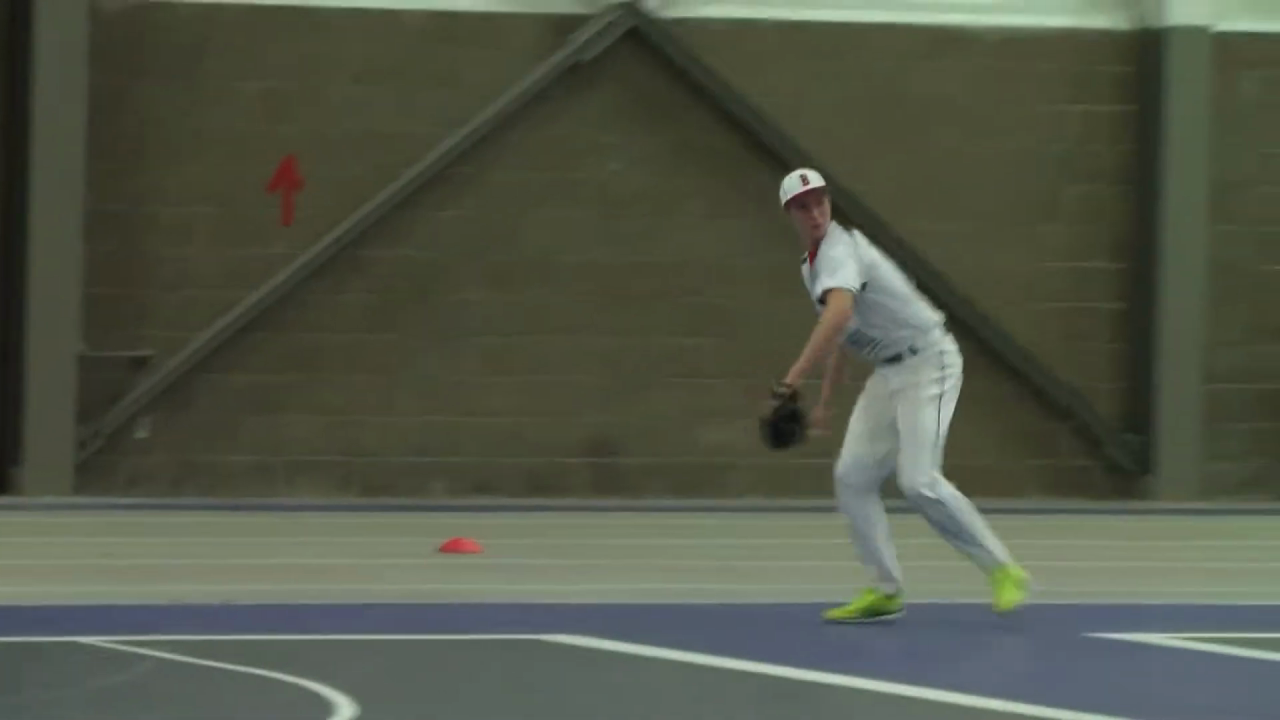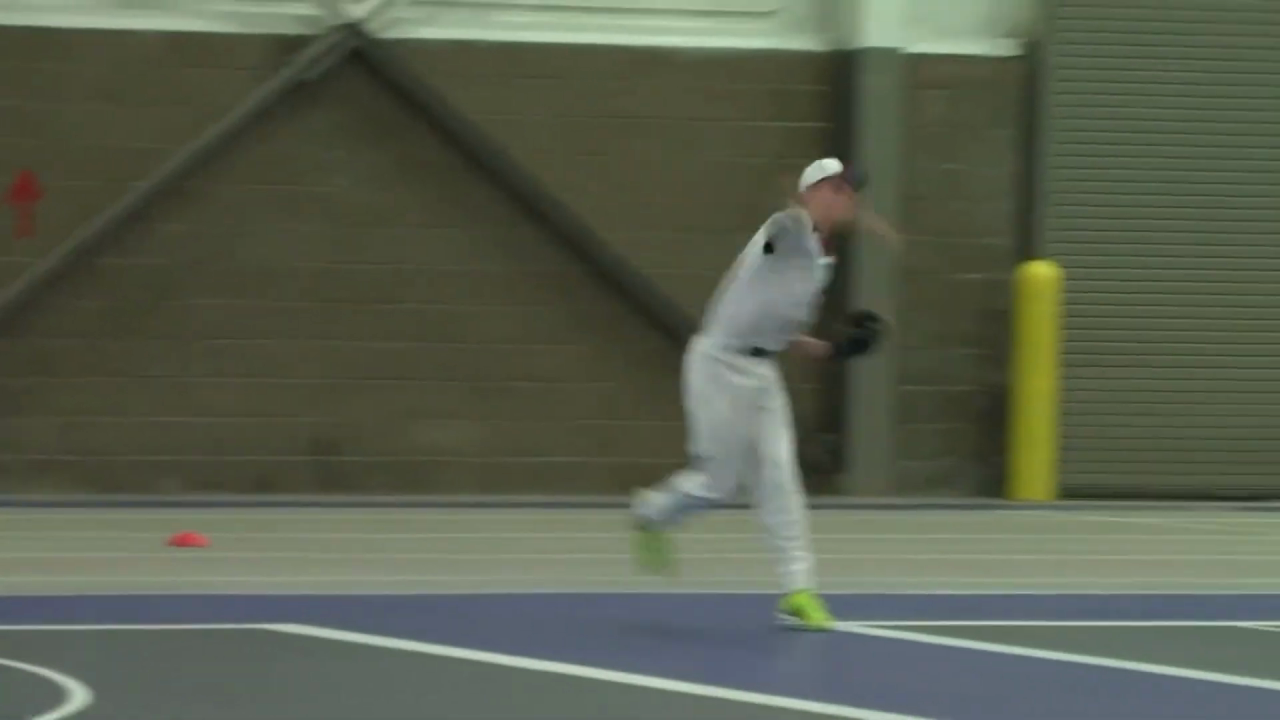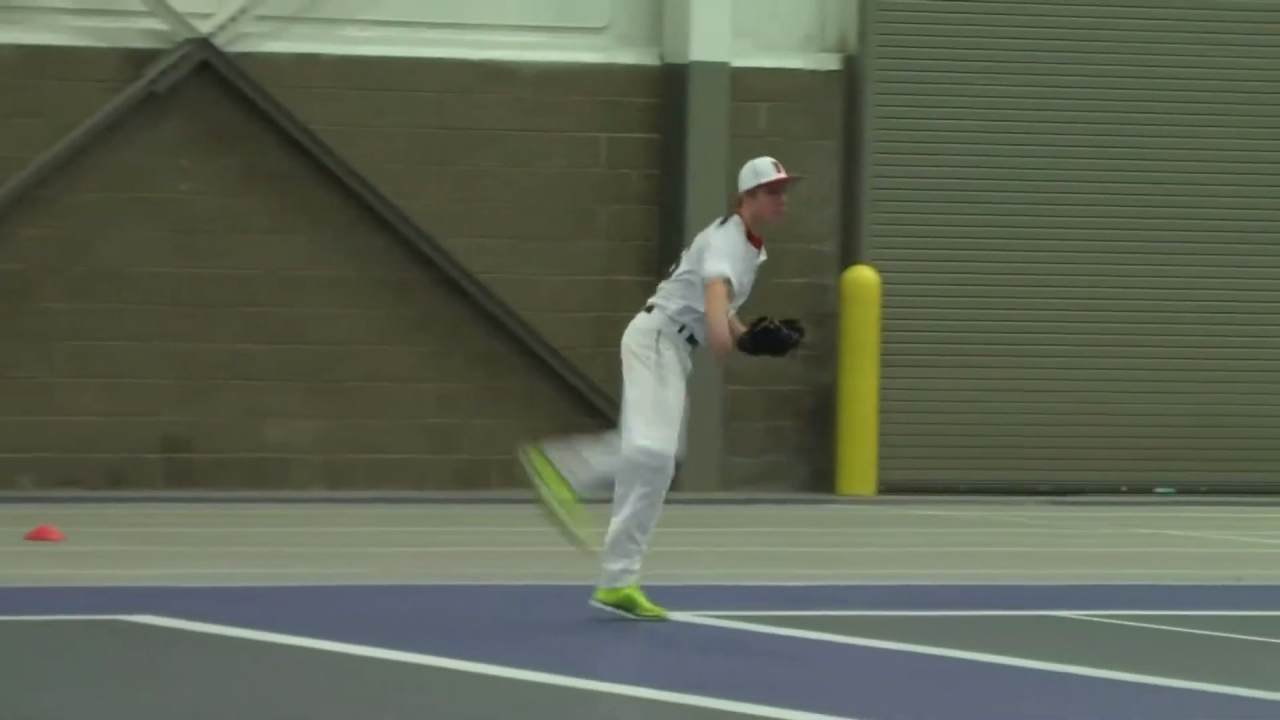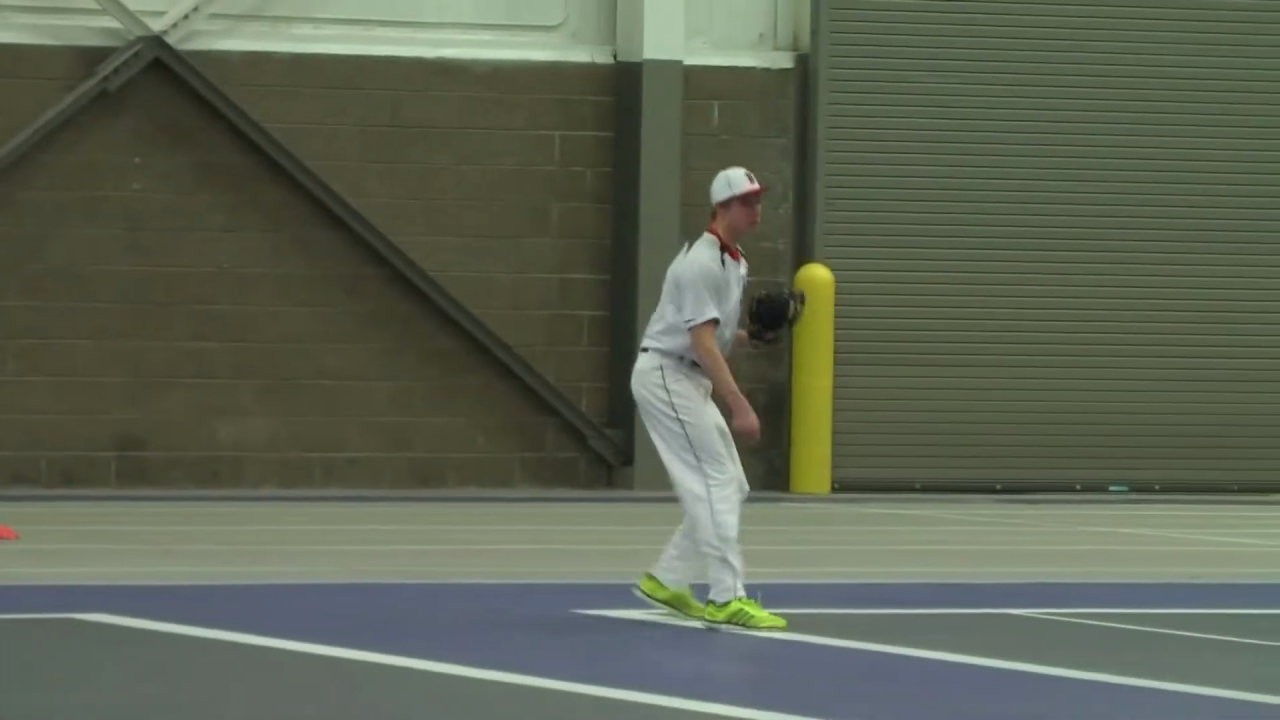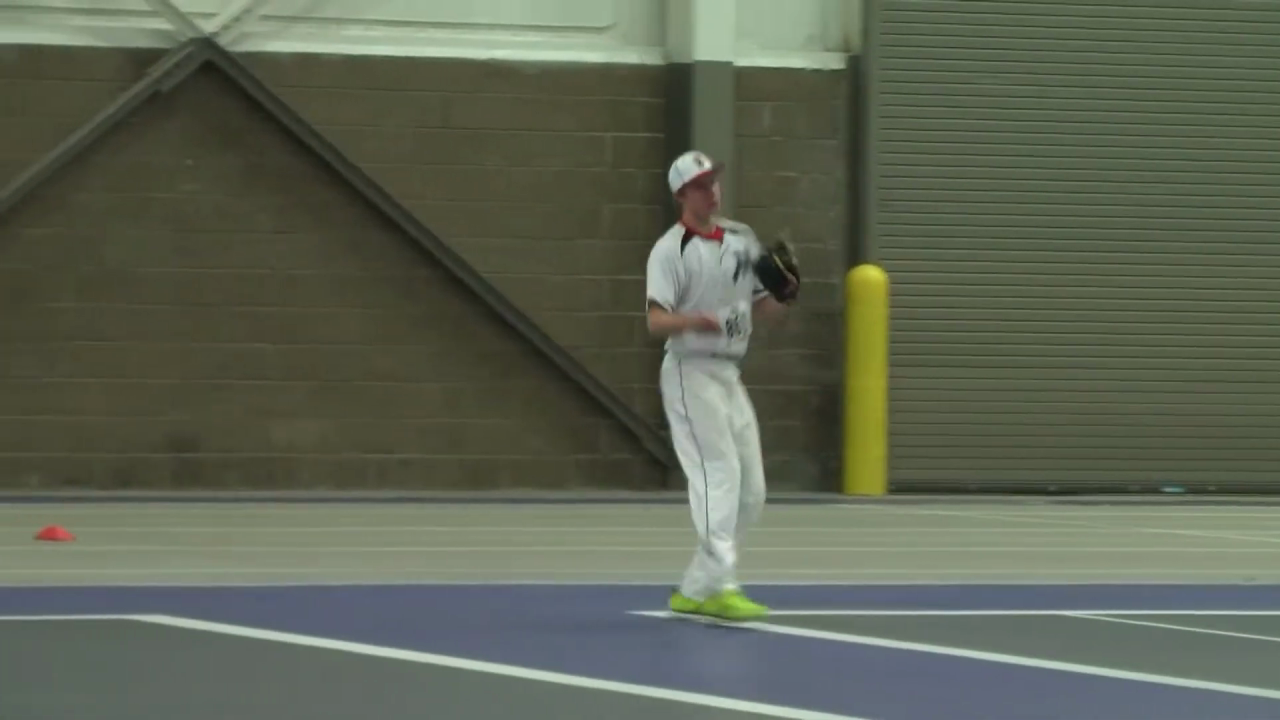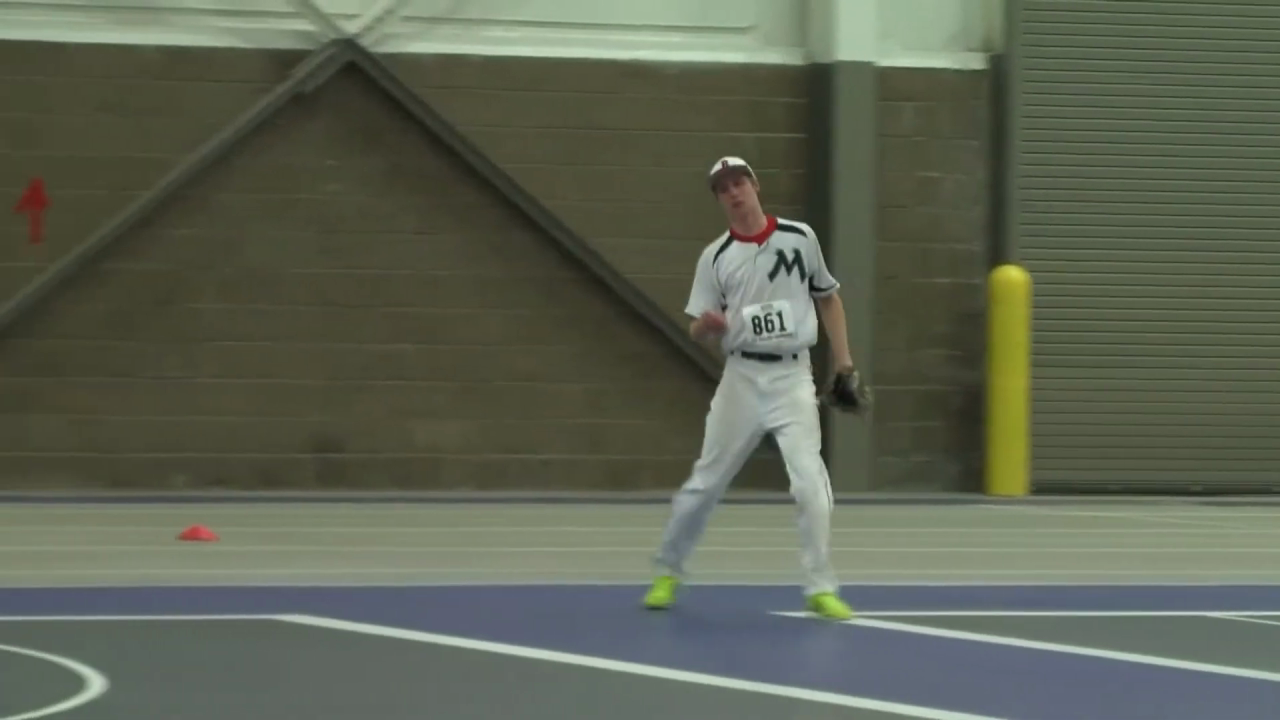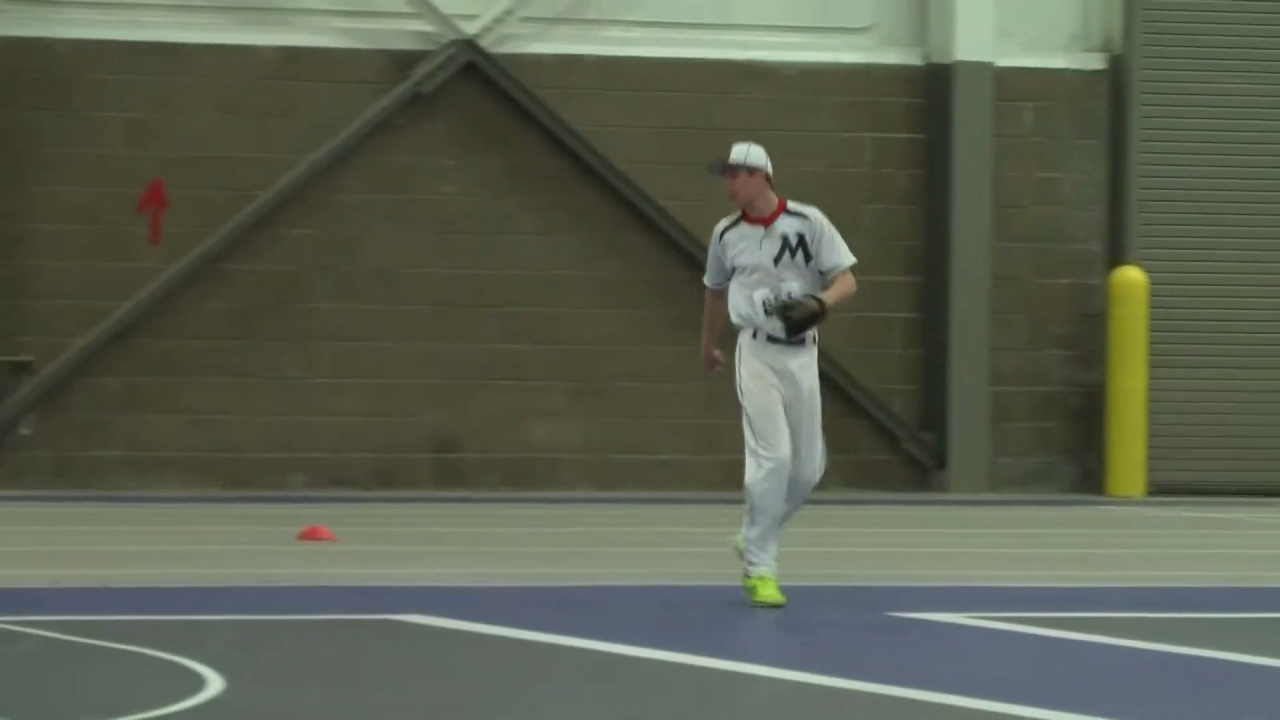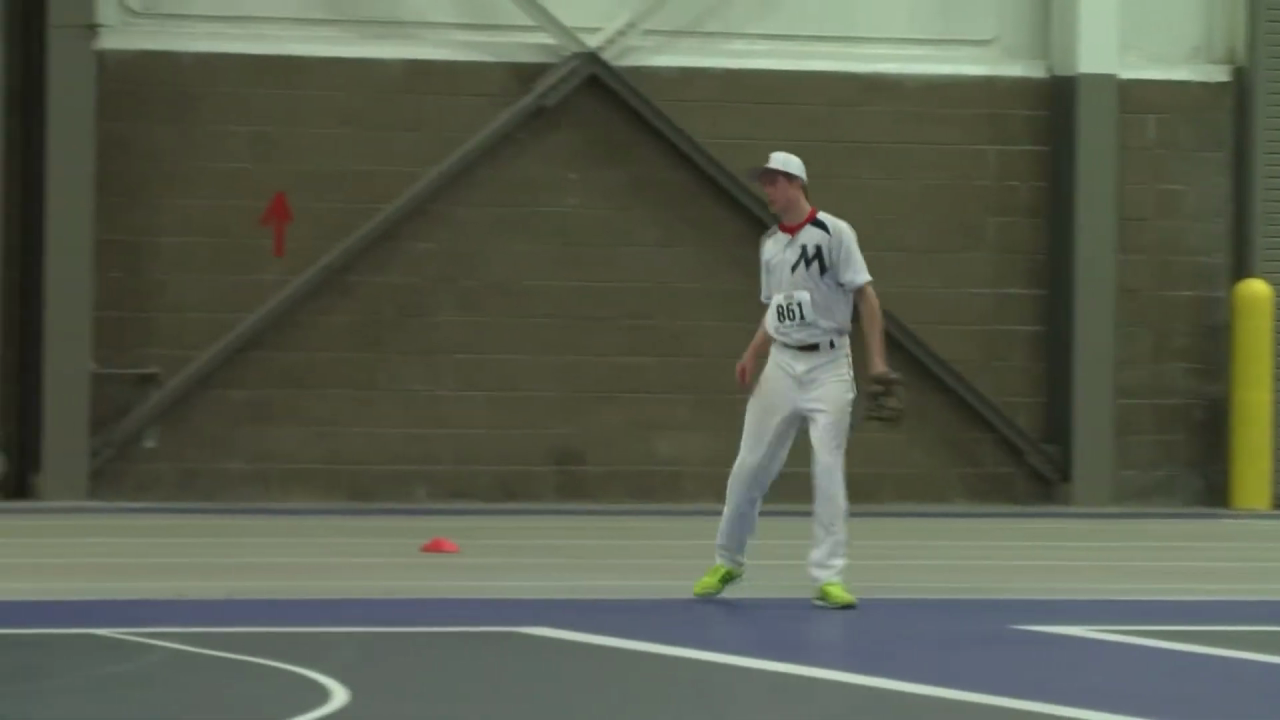
dt=0.4s
person 1, frame 1
left shoulder: (839, 249)
right shoulder: (813, 264)
left elbow: (837, 317)
right elbow: (837, 332)
left wrist: (794, 378)
right wrist: (824, 397)
left hip: (928, 365)
right hip: (888, 372)
left knee: (921, 484)
right knee: (851, 478)
left ankle: (1001, 568)
right ankle: (886, 590)
person 1, frame 2
left shoulder: (811, 258)
right shoulder: (789, 229)
right elbow: (818, 210)
left wrist: (829, 348)
left hip: (760, 370)
right hip: (718, 364)
left knee: (779, 480)
right knee: (714, 483)
left ankle: (797, 592)
right ankle: (652, 510)
person 1, frame 3
left shoulder: (750, 246)
right shoulder: (726, 237)
right elbow: (714, 286)
left wrist: (741, 333)
right wrist: (717, 328)
left hip: (675, 352)
right hip: (655, 338)
left knee: (652, 475)
right knee: (651, 447)
left ankle: (617, 583)
right ankle: (557, 464)
person 1, frame 4
left shoulder: (733, 260)
right shoulder: (702, 261)
right elbow: (704, 344)
left wrist: (748, 336)
right wrist: (739, 406)
left hip: (685, 381)
right hip: (664, 376)
left knee: (728, 488)
right knee: (718, 484)
left ankle: (666, 580)
right ankle: (726, 599)
person 1, frame 5
left shoulder: (742, 238)
right shoulder: (670, 249)
left elbow: (766, 308)
right elbow: (656, 322)
right wrist: (692, 319)
left hip: (729, 377)
right hip: (691, 375)
left knee: (749, 492)
right knee: (718, 478)
left ankle: (695, 591)
right ankle: (717, 588)
person 1, frame 6
left shoulder: (800, 237)
right shoulder: (715, 256)
left elbow: (828, 297)
right elbow: (698, 331)
left wrist: (844, 359)
right wrist: (706, 324)
left hip: (792, 376)
right hip: (741, 377)
left knee: (810, 481)
right knee: (705, 483)
left ankle: (821, 588)
right ankle: (668, 571)
person 1, frame 7
left shoulder: (809, 221)
right shoulder: (726, 233)
left elbow: (846, 279)
right elbow: (716, 292)
left wrist: (820, 301)
right wrist: (707, 346)
left hip: (803, 353)
right hip: (757, 354)
left knee: (808, 466)
right knee: (771, 459)
left ankle: (751, 542)
right ankle: (760, 571)
person 1, frame 8
left shoulder: (833, 232)
right shoulder: (769, 242)
left elbow: (866, 297)
left wrist: (877, 361)
right wrist: (751, 355)
left hip: (828, 365)
right hip: (780, 364)
left knee: (828, 471)
right knee: (751, 466)
left ankle: (828, 577)
right ankle: (727, 562)
